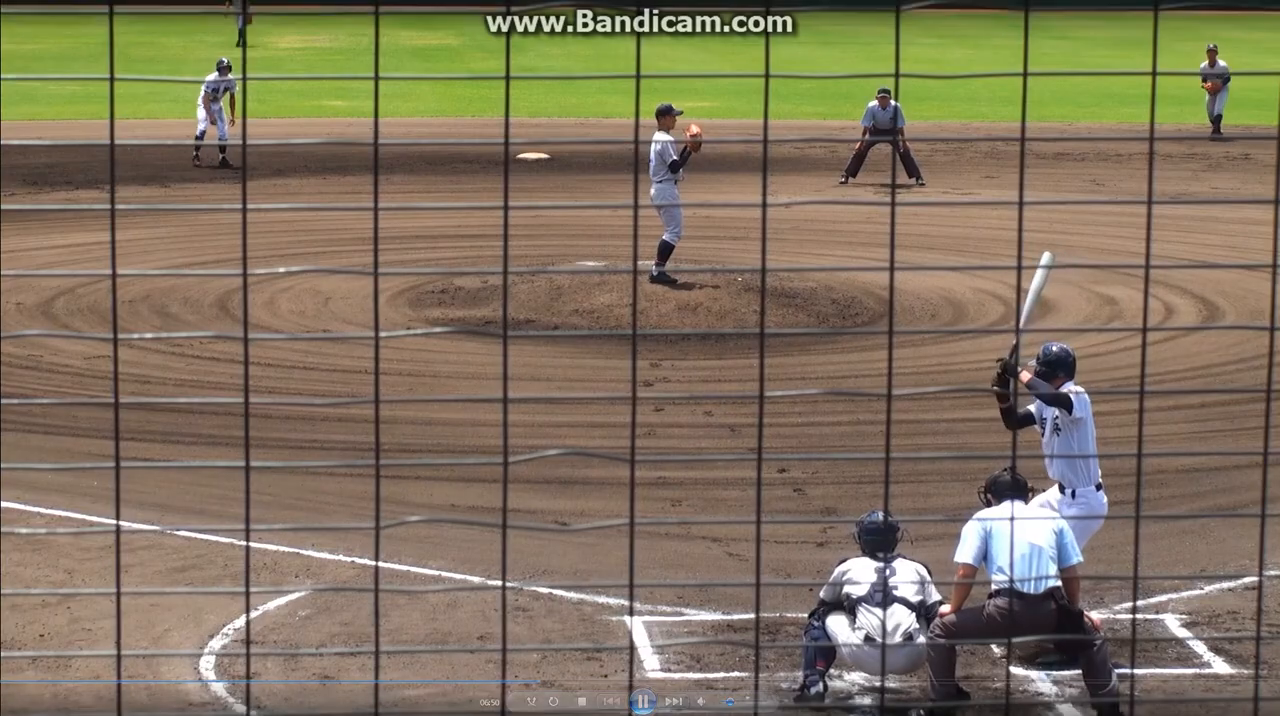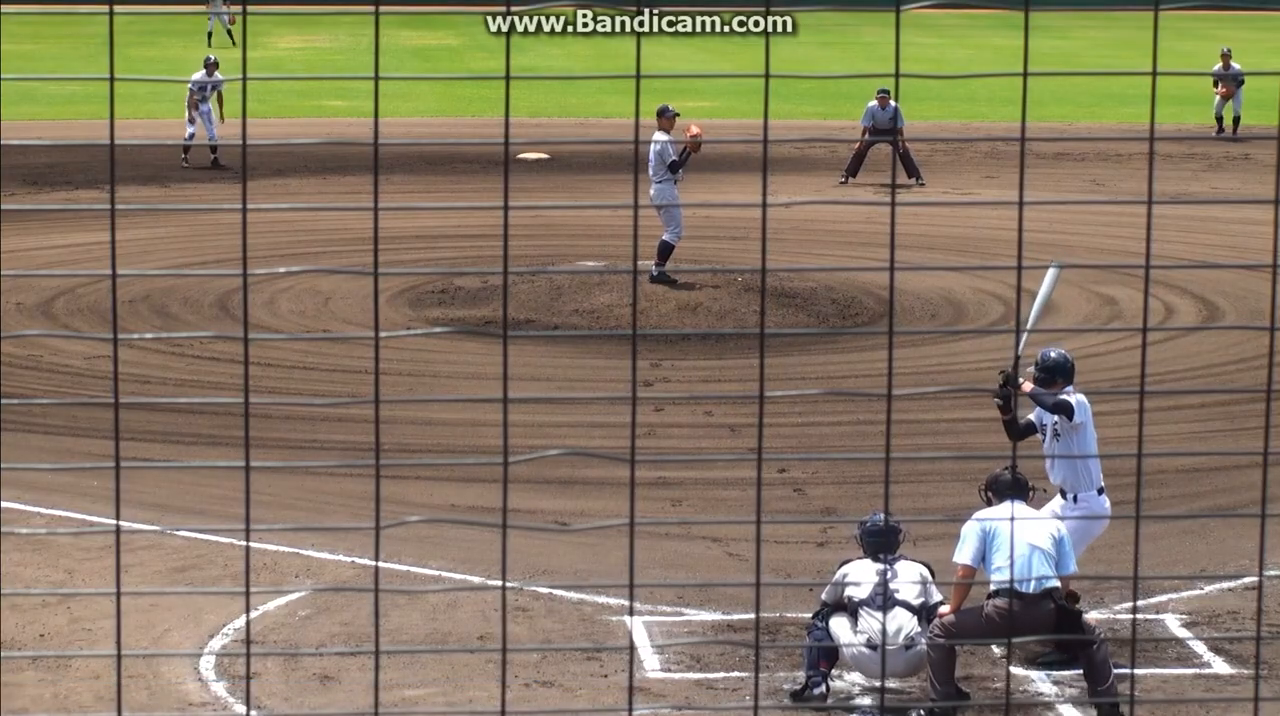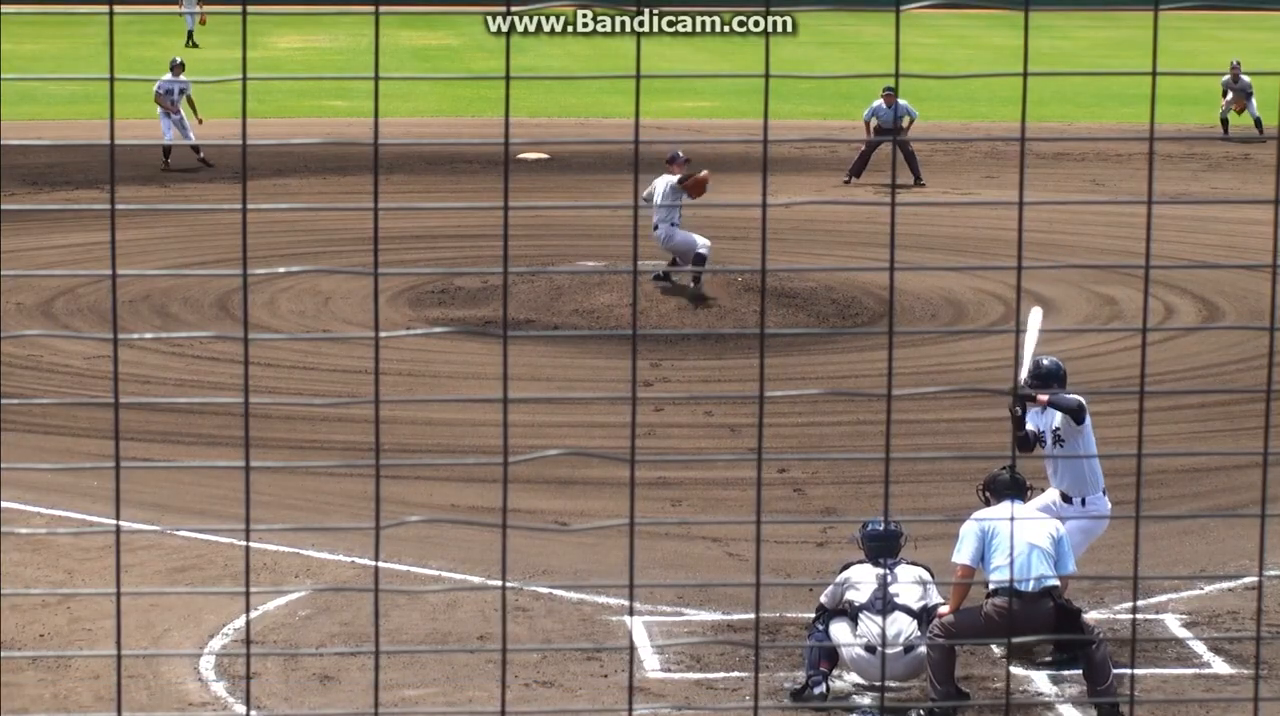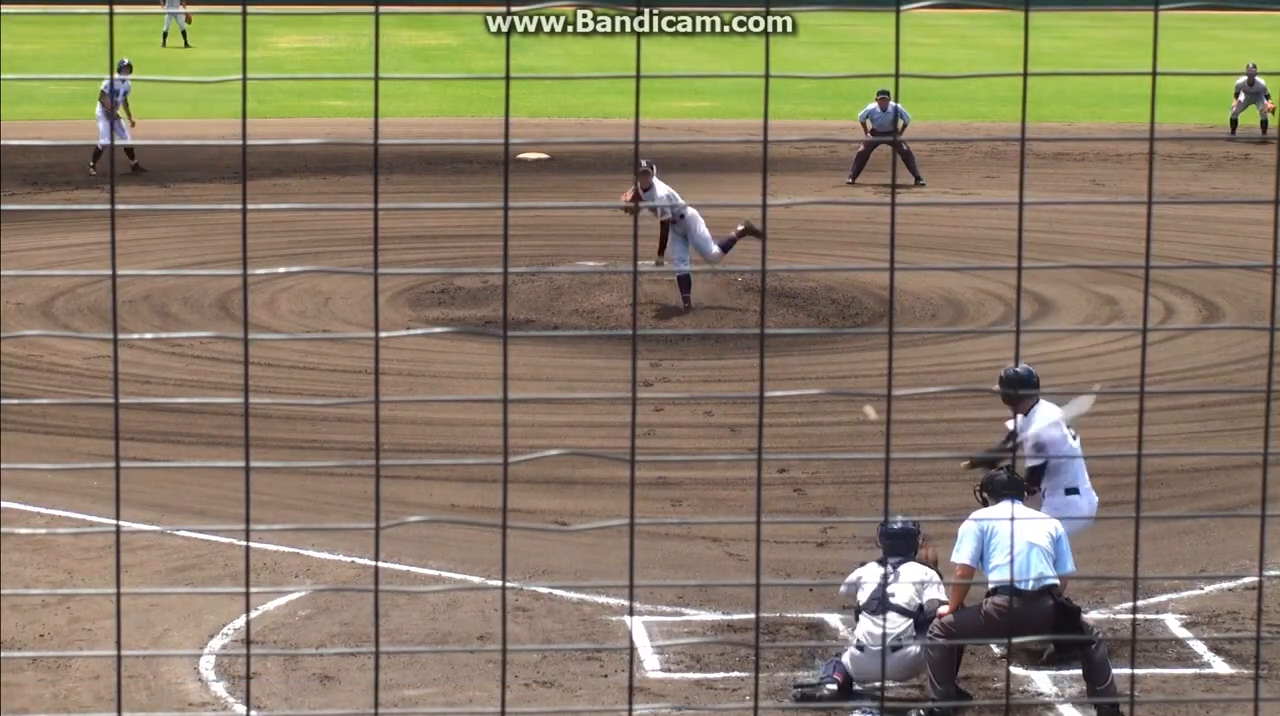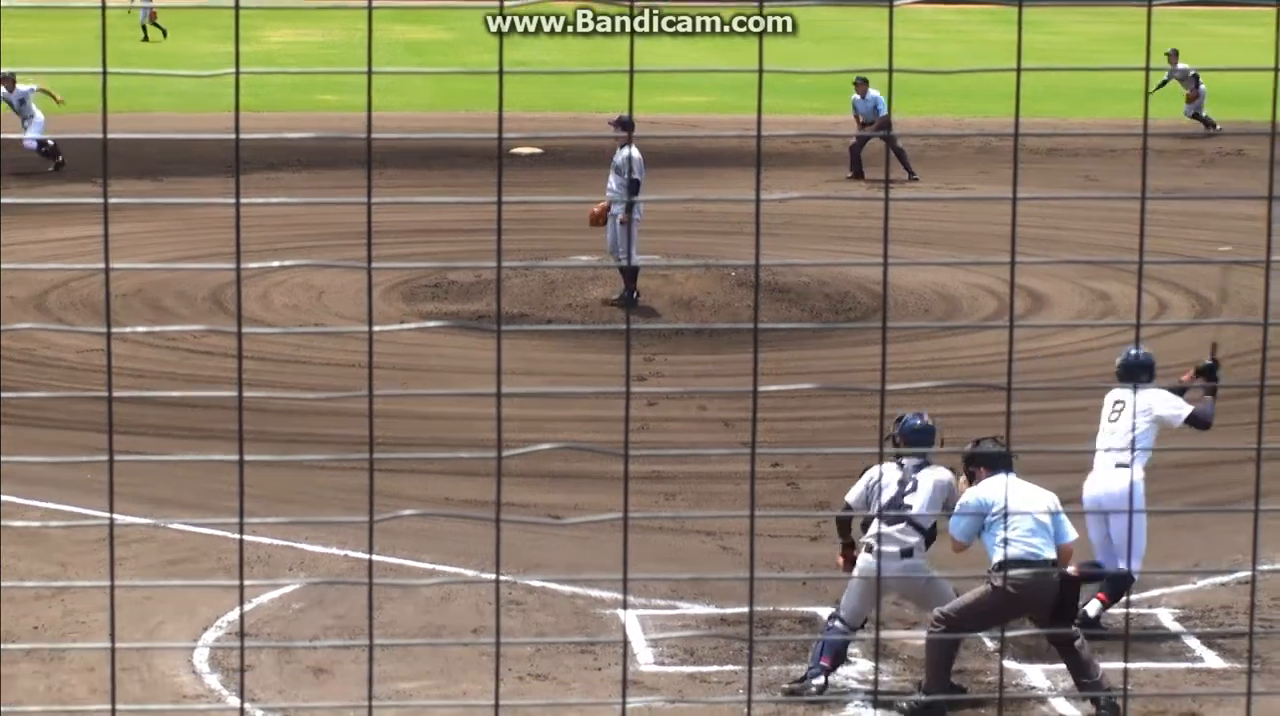
dt=0.7s
person 1, frame 1
left shoulder: (983, 518)
right shoulder: (1053, 518)
left elbow: (966, 571)
right elbow: (1070, 573)
left wrist: (953, 608)
right wrist: (1075, 610)
left hip: (1005, 609)
right hip: (1051, 610)
left knee: (941, 630)
right knee: (1092, 638)
person 1, frame 2
left shoulder: (982, 519)
right shoulder: (1053, 523)
left elbow: (965, 572)
right elbow: (1064, 580)
left wrist: (952, 608)
left hip: (1004, 610)
right hip: (1049, 610)
left knee: (940, 631)
right knee: (1092, 640)
person 1, frame 3
left shoulder: (980, 519)
right shoulder: (1052, 523)
left elbow: (964, 572)
right elbow: (1063, 580)
left wrist: (952, 608)
left hip: (1003, 608)
right hip: (1047, 609)
left knee: (940, 631)
right knee: (1092, 640)
person 1, frame 4
left shoulder: (979, 518)
right shoulder: (1050, 521)
left elbow: (963, 572)
right elbow: (1062, 578)
left wrist: (952, 607)
left hip: (1004, 607)
right hip: (1047, 608)
left knee: (940, 630)
right knee: (1090, 640)
person 1, frame 5
left shoulder: (978, 492)
right shoulder: (1045, 494)
left elbow: (958, 544)
right elbow: (1067, 550)
left wrist: (964, 495)
left hip: (1010, 581)
right hip: (1049, 582)
left knee: (942, 623)
right knee: (1067, 637)
person 2, frame 1
left shoulder: (1077, 396)
right shoulder: (1047, 401)
left elbow: (1052, 397)
right elbow: (1013, 422)
left wrist: (1018, 372)
right wrist: (1003, 395)
left hip: (1084, 502)
right hip: (1063, 493)
person 2, frame 2
left shoulder: (1077, 402)
right shoulder: (1045, 409)
left elbow: (1056, 406)
right elbow: (1017, 434)
left wrist: (1021, 383)
right wrist: (1005, 408)
left hip: (1087, 506)
right hip: (1067, 501)
person 2, frame 3
right shoulder: (1037, 413)
left elbow: (1074, 407)
right elbow: (1025, 441)
left wrist: (1035, 396)
right wrist: (1018, 420)
left hip: (1088, 507)
right hip: (1061, 498)
left ankle: (1065, 648)
person 2, frame 4
left shoulder: (1039, 428)
right shoulder: (1045, 409)
left elbow: (1032, 482)
right elbow: (1010, 441)
left hip: (1067, 504)
right hip: (1081, 500)
person 2, frame 5
left shoulder: (1113, 395)
right shoulder: (1156, 398)
right elbow: (1204, 421)
left wrist: (1189, 380)
right wrist: (1210, 386)
left hip: (1094, 484)
right hip: (1124, 484)
left knee: (1106, 560)
right knee: (1128, 567)
right ankle: (1089, 613)
person 3, frame 1
left shoulder: (848, 567)
right shoulder: (917, 569)
left elbow: (825, 604)
right elbow: (936, 614)
left hip: (864, 656)
right hip: (911, 658)
left knee: (819, 620)
left ankle: (814, 686)
person 3, frame 2
left shoulder: (850, 569)
right shoulder: (919, 570)
left elbow: (826, 606)
right elbow: (939, 614)
left hip: (866, 660)
right hip: (912, 662)
left knee: (822, 619)
left ankle: (816, 687)
person 3, frame 3
left shoulder: (852, 572)
right shoulder: (920, 573)
left elbow: (822, 610)
left hip: (865, 664)
right hip: (911, 666)
left knee: (824, 620)
left ankle: (816, 687)
person 3, frame 4
left shoulder: (866, 570)
right shoulder: (926, 573)
left elbow: (844, 591)
left hip: (863, 661)
right hip: (904, 661)
left knee: (842, 659)
left ankle: (830, 685)
person 3, frame 5
left shoulder: (878, 472)
right shoulder: (943, 477)
left elbow: (843, 517)
left wrist: (847, 547)
left hip: (870, 561)
right hip: (909, 566)
left knee: (842, 623)
left ankle: (815, 677)
person 4, frame 1
left shoulder: (657, 138)
right shoulder: (666, 140)
right elbow: (675, 168)
left wrist: (686, 147)
right wrist: (690, 151)
left hip: (659, 189)
right hip: (666, 190)
left knee: (671, 231)
right knee: (674, 231)
left ankle: (657, 270)
right ankle: (658, 271)
person 4, frame 2
left shoulder: (657, 137)
right shoulder: (665, 140)
right elbow: (674, 168)
left wrist: (686, 147)
right wrist: (690, 150)
left hip: (657, 190)
right hip: (666, 190)
left knee: (671, 231)
right knee: (675, 232)
left ankle: (657, 271)
right ankle: (658, 271)
person 4, frame 3
left shoulder: (659, 181)
right shoulder: (673, 181)
left elbow: (645, 197)
right elbow: (682, 178)
left hip: (663, 231)
right hip: (668, 232)
left knee: (687, 255)
right knee: (703, 245)
left ankle: (663, 274)
right ankle: (696, 283)
person 4, frame 4
left shoulder: (661, 194)
right shoulder: (643, 184)
left elbow: (664, 224)
left wrist: (660, 253)
left hip: (688, 220)
right hip: (676, 225)
left knee: (711, 255)
right knee: (680, 263)
left ankle: (741, 231)
right ankle: (686, 301)
person 4, frame 5
left shoulder: (632, 155)
right shoulder: (620, 150)
left elbow: (634, 186)
left wrist: (627, 212)
right wrist: (609, 201)
left hip: (627, 209)
right hip: (615, 208)
left knee: (627, 253)
right knee: (614, 251)
left ankle: (631, 295)
right ankle: (629, 290)
